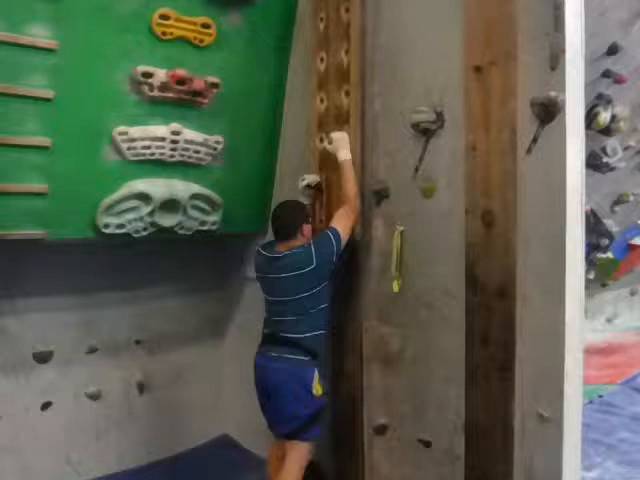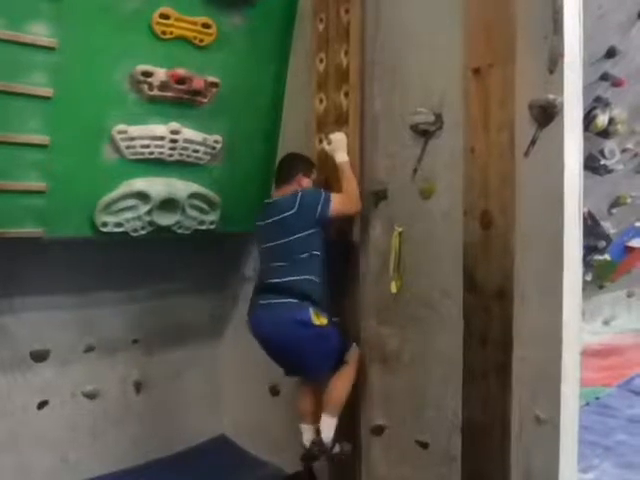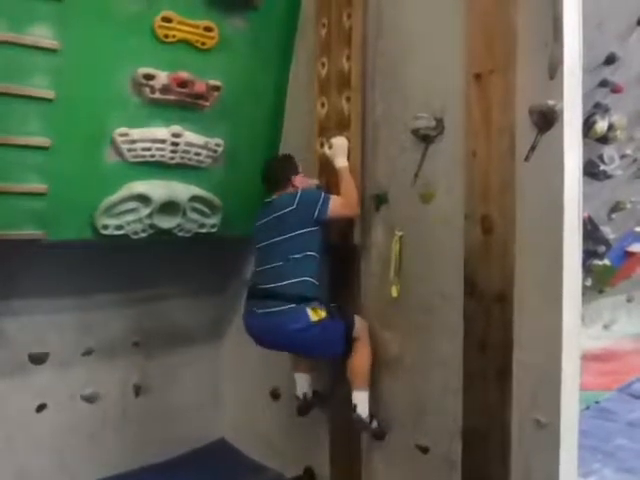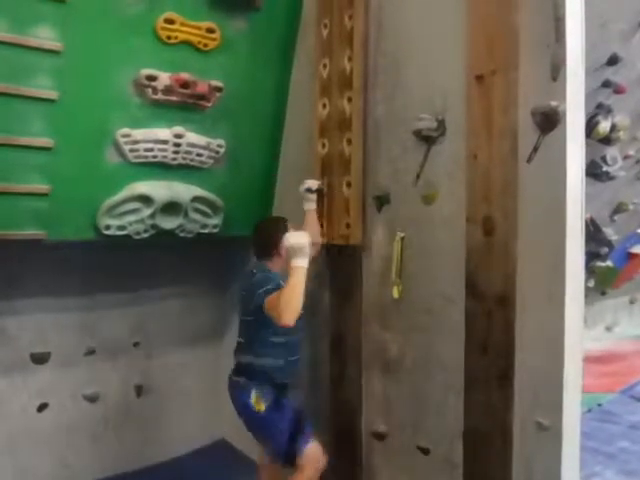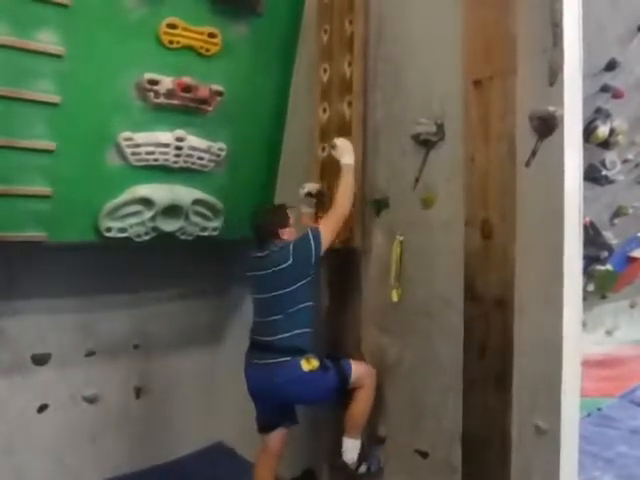
dt=1s
person 1, frame 1
left shoulder: (263, 258)
right shoulder: (317, 256)
left elbow: (285, 235)
right elbow: (350, 208)
right wrist: (343, 155)
left hip: (266, 360)
right hip: (298, 366)
left knee: (283, 440)
right knee: (298, 451)
person 1, frame 2
left shoulder: (266, 212)
right shoulder: (305, 201)
right elbow: (352, 204)
right wrist: (341, 156)
left hip: (261, 314)
right hip: (293, 313)
left knee: (311, 375)
right knee: (349, 358)
left ankle: (310, 444)
right ankle: (325, 437)
person 1, frame 3
left shoulder: (265, 213)
right shoulder: (303, 200)
right elbow: (351, 207)
left wrist: (312, 191)
right wrist: (340, 161)
left hip: (255, 319)
right hip: (289, 316)
left knee: (306, 332)
right knee: (359, 330)
left ankle: (304, 396)
right ankle: (362, 411)
person 1, frame 4
left shoulder: (268, 272)
right shoulder: (266, 281)
left elbow: (312, 244)
right elbow: (286, 317)
left wrist: (310, 204)
right wrist: (299, 262)
left hip: (268, 387)
right hip: (259, 390)
left knee: (281, 454)
person 1, frame 5
left shoulder: (257, 262)
right shoulder: (295, 254)
right elbow: (340, 211)
right wrist: (347, 160)
left hip: (258, 370)
right hip: (288, 370)
left knee: (271, 445)
right knee: (365, 375)
